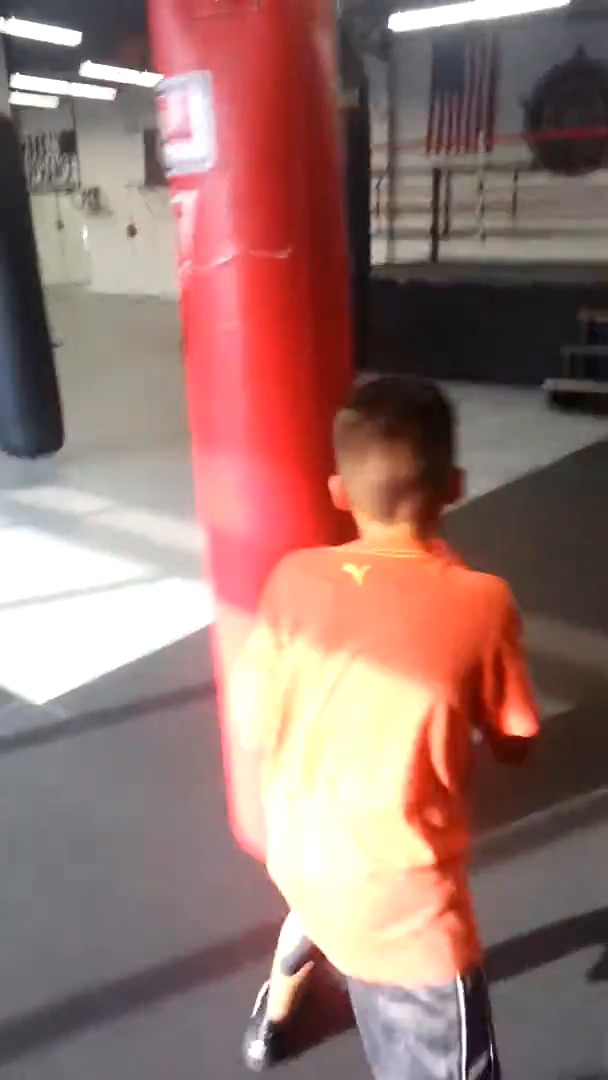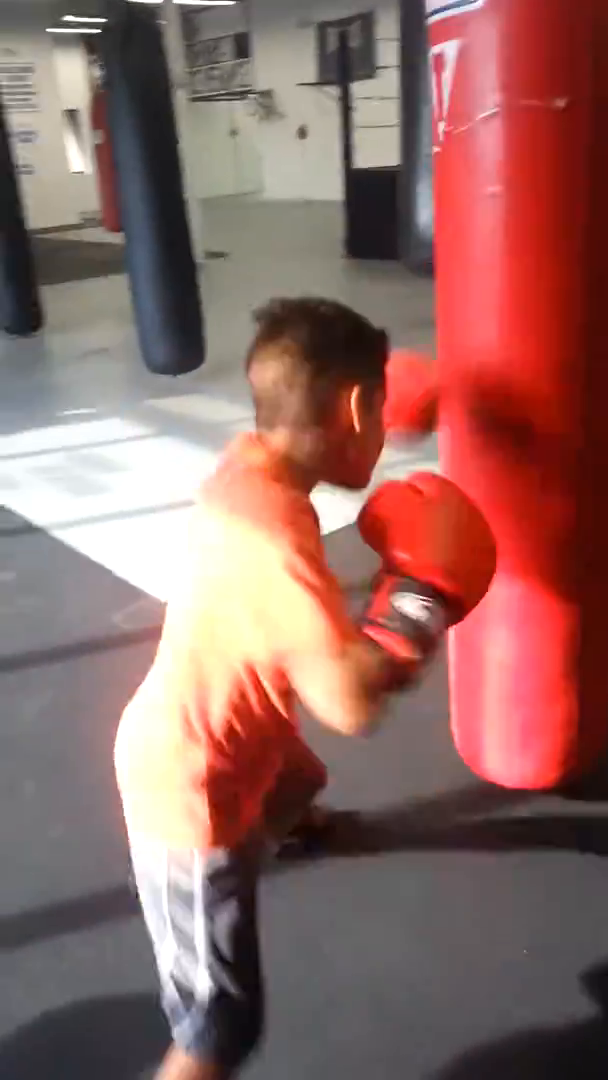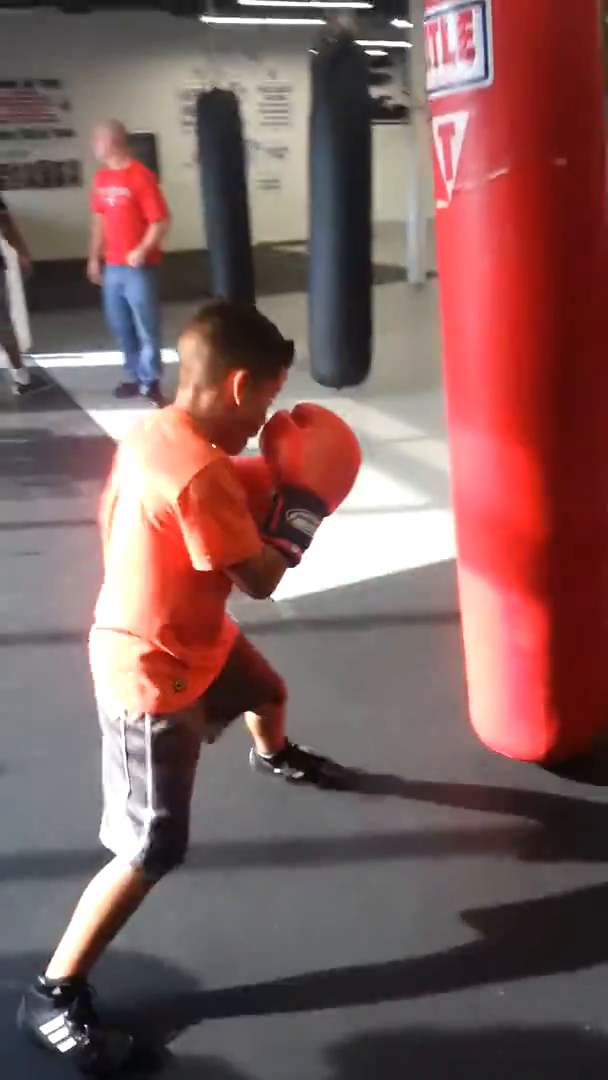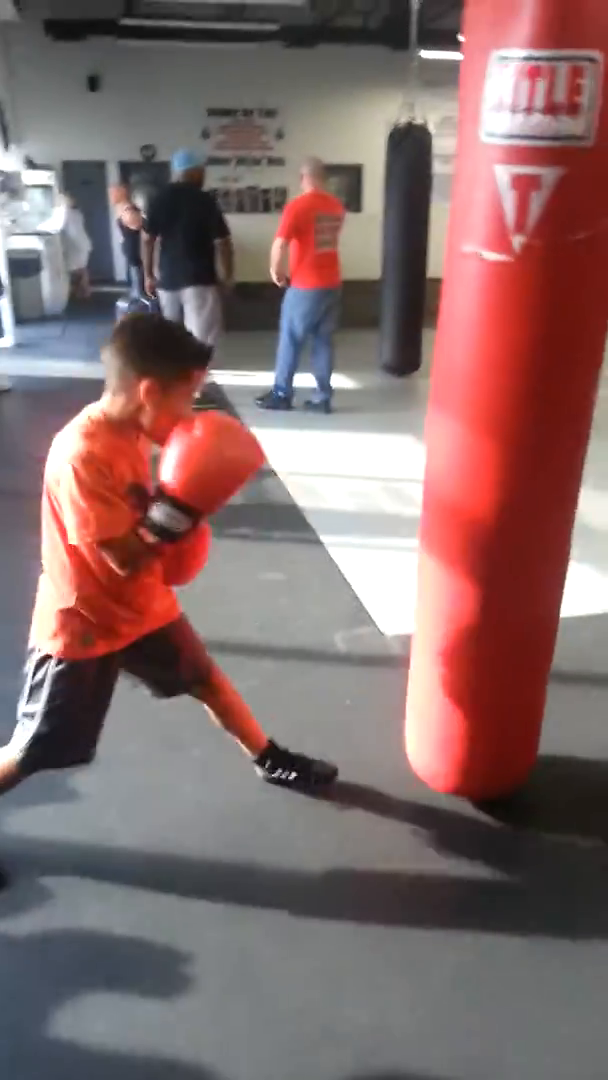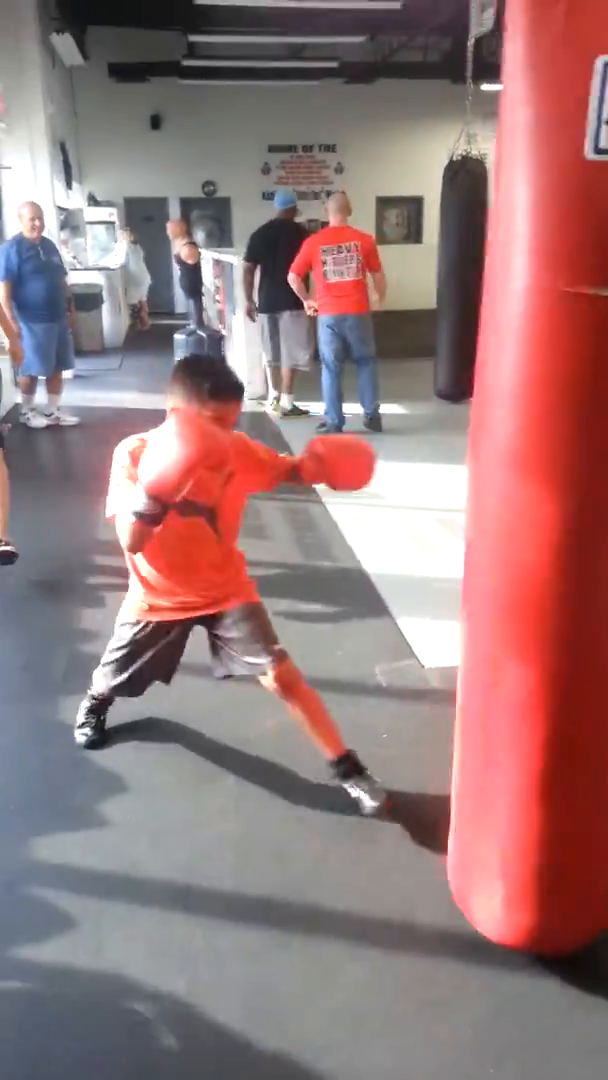
dt=1s
person 1, frame 1
left shoulder: (296, 582)
right shoulder: (484, 607)
left elbow: (256, 735)
right elbow: (515, 746)
left hip: (300, 855)
right hip: (404, 902)
left knee: (311, 916)
left ankle: (269, 1022)
person 1, frame 2
left shoulder: (250, 465)
right shoulder: (280, 536)
right elbow: (351, 707)
left hip: (222, 742)
right hip: (192, 786)
left knee: (301, 780)
left ankle: (265, 842)
person 1, frame 3
left shoulder: (154, 436)
right shoulder: (197, 470)
right elbow: (260, 579)
left wrist: (250, 496)
right wrist: (301, 502)
left hip: (195, 642)
right hip: (150, 674)
left knee: (268, 694)
right knee: (148, 849)
left ankle: (273, 757)
right ankle: (54, 996)
person 1, frame 4
left shoulder: (137, 430)
right shoulder: (82, 453)
right elbow: (125, 562)
left hip: (145, 605)
right hip: (78, 627)
left knee: (209, 682)
left ankle: (269, 758)
person 1, frame 5
left shoulder: (238, 450)
right shoulder: (134, 455)
left elbow: (288, 468)
right elbow: (131, 542)
right wrist: (155, 488)
left hip: (225, 590)
right hip: (157, 595)
left knee: (282, 676)
right knee: (116, 673)
left ankle: (346, 766)
right ankle: (95, 706)
